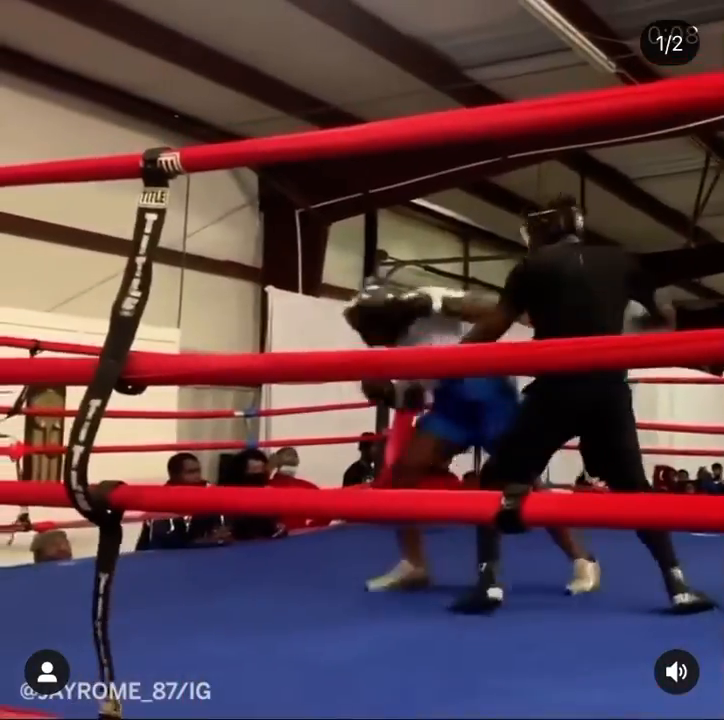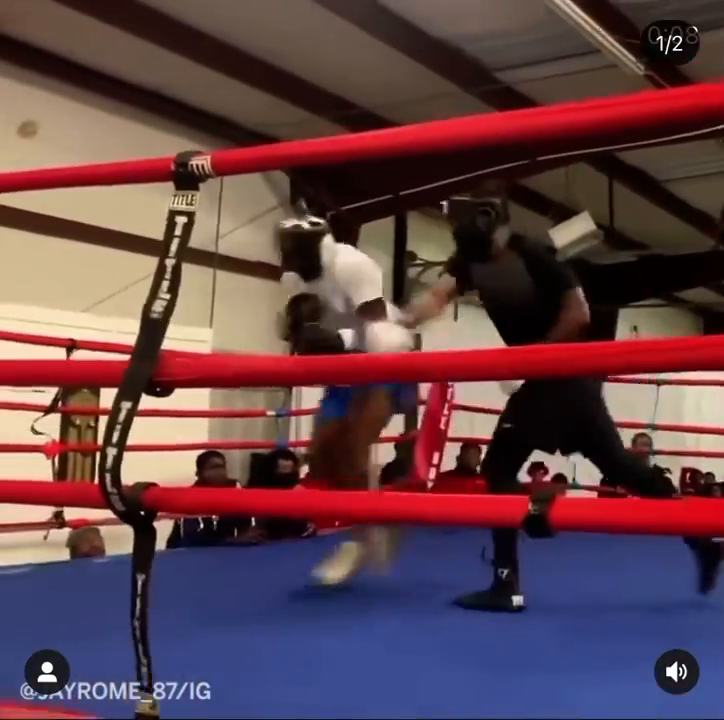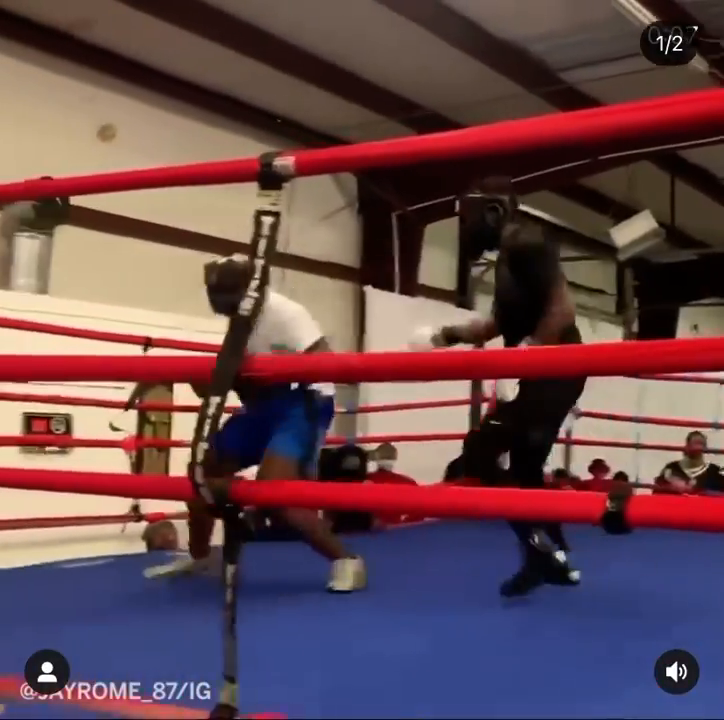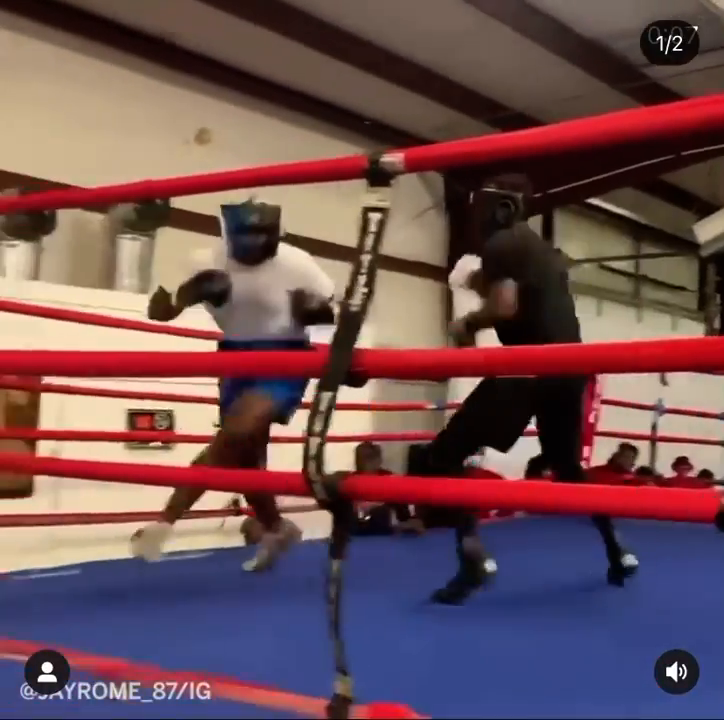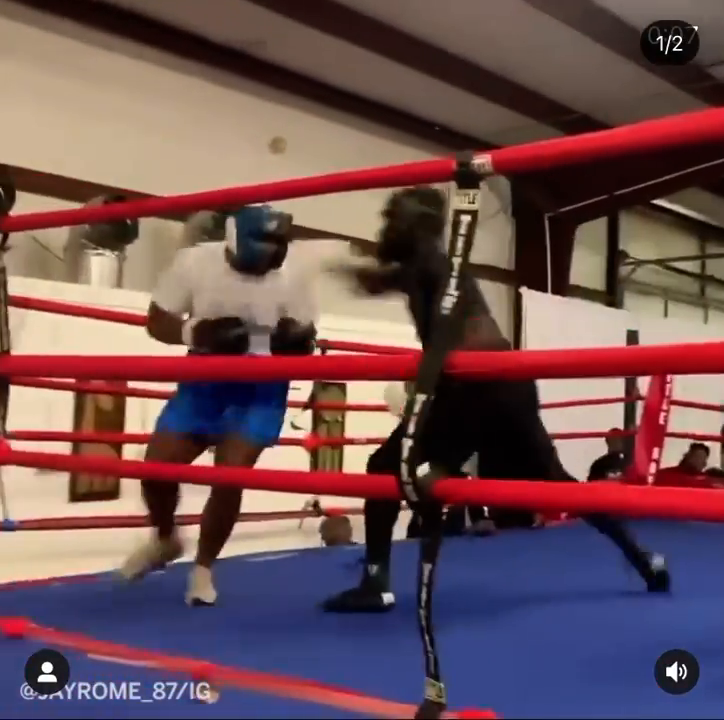
dt=0.3s
person 1, frame 1
left shoulder: (535, 265)
right shoulder: (621, 262)
left elbow: (492, 326)
right elbow: (662, 317)
left hip: (559, 386)
right hip: (608, 386)
left knee: (500, 476)
right knee: (632, 488)
left ankle: (488, 580)
right ankle: (679, 584)
person 1, frame 2
left shoulder: (532, 252)
right shoulder: (469, 261)
left elbow: (578, 313)
right elbow: (437, 296)
right wrist: (409, 320)
left hip: (562, 373)
right hip: (559, 374)
left knee: (498, 470)
right knee: (619, 465)
left ankle: (507, 584)
person 1, frame 3
left shoulder: (531, 248)
right shoulder: (508, 256)
left elbow: (562, 310)
right elbow: (496, 324)
left wrist: (526, 352)
right wrist: (449, 334)
left hip: (556, 372)
right hip: (545, 375)
left knee: (486, 449)
right knee: (525, 469)
left ankle: (541, 550)
right ankle: (557, 560)
person 1, frame 4
left shoulder: (501, 244)
right shoulder: (544, 252)
left elbow: (504, 306)
left wrist: (467, 324)
right wrist: (484, 282)
left hip: (530, 368)
right hip: (568, 369)
left knee: (444, 455)
right knee: (567, 468)
left ankle: (472, 560)
right ankle: (617, 553)
person 1, frame 5
left shoulder: (432, 270)
right shoulder: (414, 266)
left elbow: (477, 338)
right elbow: (372, 282)
left hip: (481, 389)
right hip: (505, 389)
left knee: (386, 467)
right knee: (554, 482)
left ankle: (375, 583)
right ankle: (645, 559)
person 2, frame 1
right shoulder: (401, 350)
left elbow: (472, 308)
right elbow: (414, 400)
left wrist: (431, 303)
right wrist: (388, 392)
left hip: (483, 386)
right hip: (450, 403)
right knee: (404, 471)
left ankle: (581, 560)
right ankle: (413, 565)
person 2, frame 2
left shoulder: (350, 264)
right shoulder: (295, 278)
left elbow: (376, 322)
right elbow: (292, 333)
left wrist: (341, 338)
right wrist: (297, 315)
left hip: (386, 358)
left knee: (353, 442)
right knee: (322, 457)
left ankle: (357, 542)
right ankle: (371, 539)
person 2, frame 3
left shoulder: (281, 312)
right shoulder: (237, 317)
left hip: (301, 408)
right hip: (263, 406)
right knee: (204, 471)
left ankle: (345, 561)
right ankle: (198, 558)
person 2, frame 4
left shoulder: (295, 262)
right shoulder: (209, 265)
left elbow: (329, 310)
right elbow: (157, 310)
left wrist: (316, 311)
right wrist: (185, 293)
left knee: (236, 433)
right knee: (245, 454)
left ankle: (164, 525)
right ankle: (275, 529)
person 2, frame 5
left shoulder: (286, 280)
right shoulder: (198, 262)
left elbow: (300, 344)
right elbow: (156, 323)
left wrist: (302, 338)
right wrist: (195, 332)
left hip: (259, 387)
right hip: (205, 377)
left knee: (229, 478)
right knee: (157, 468)
left ankle: (203, 567)
right ankle: (164, 541)
